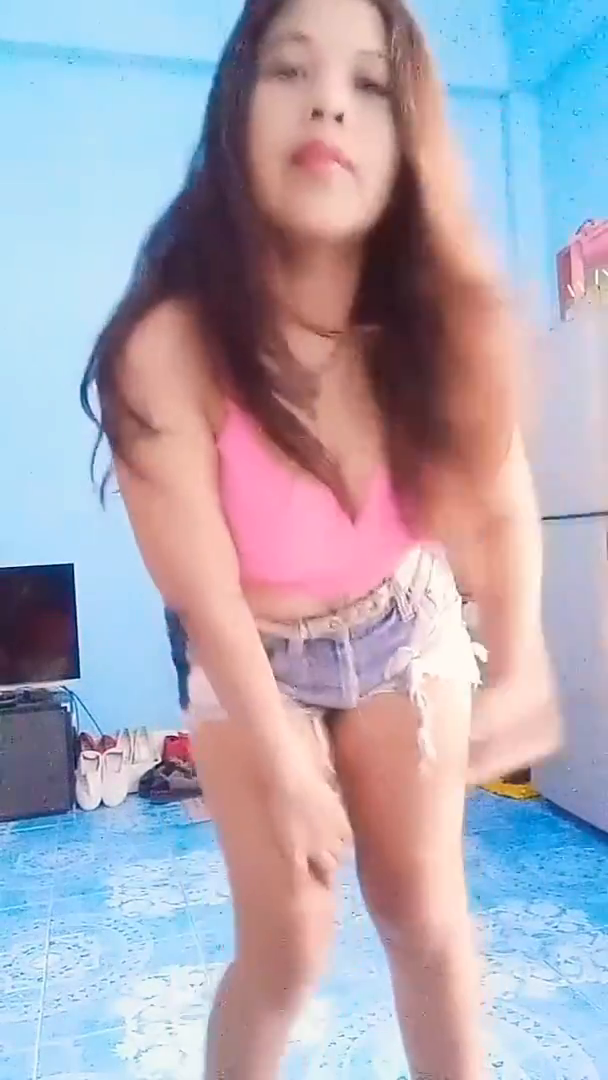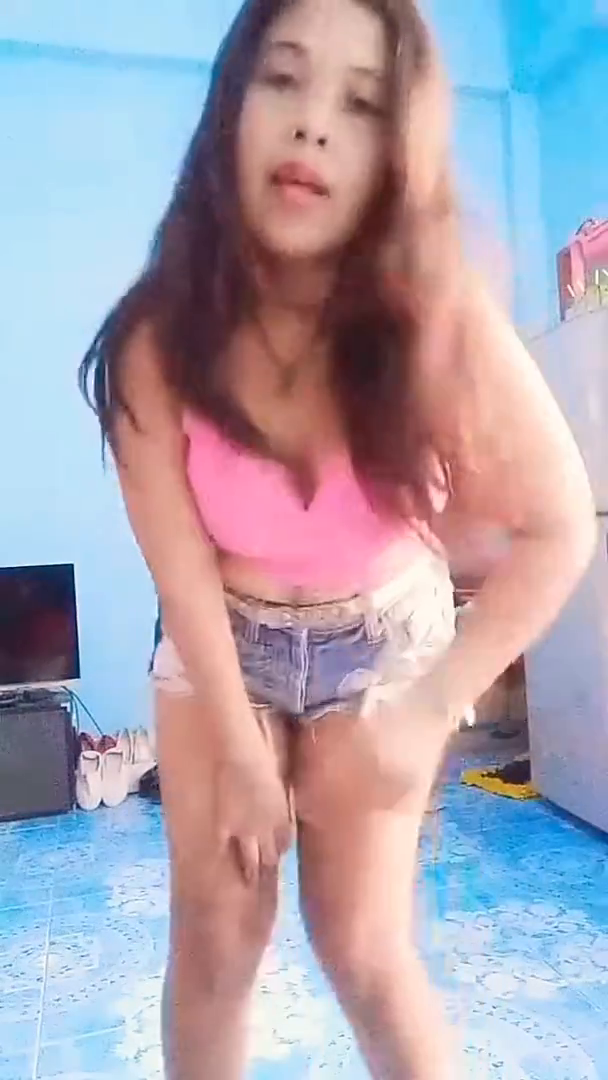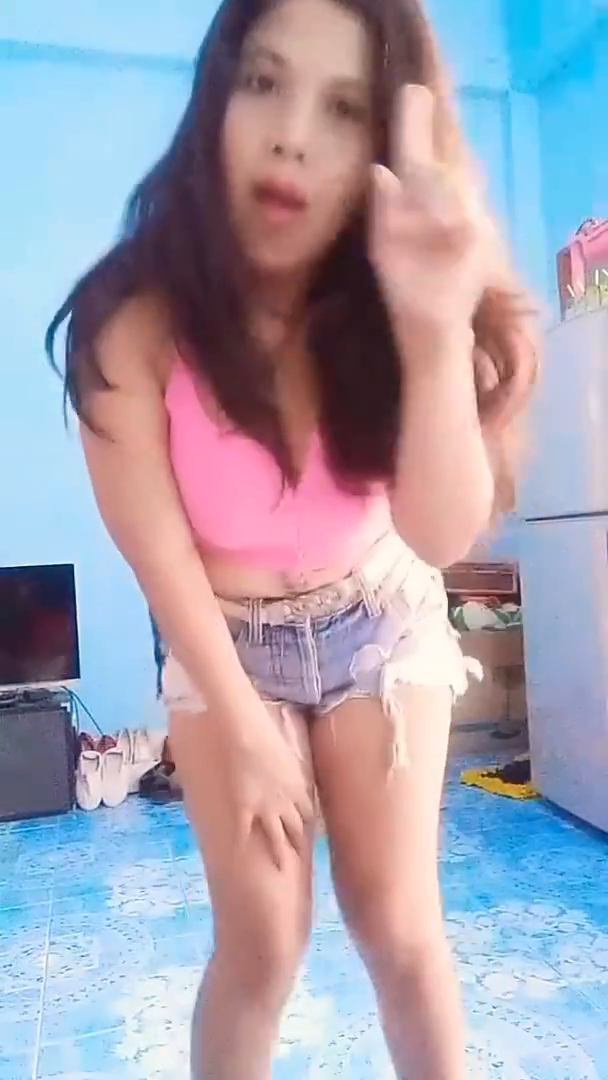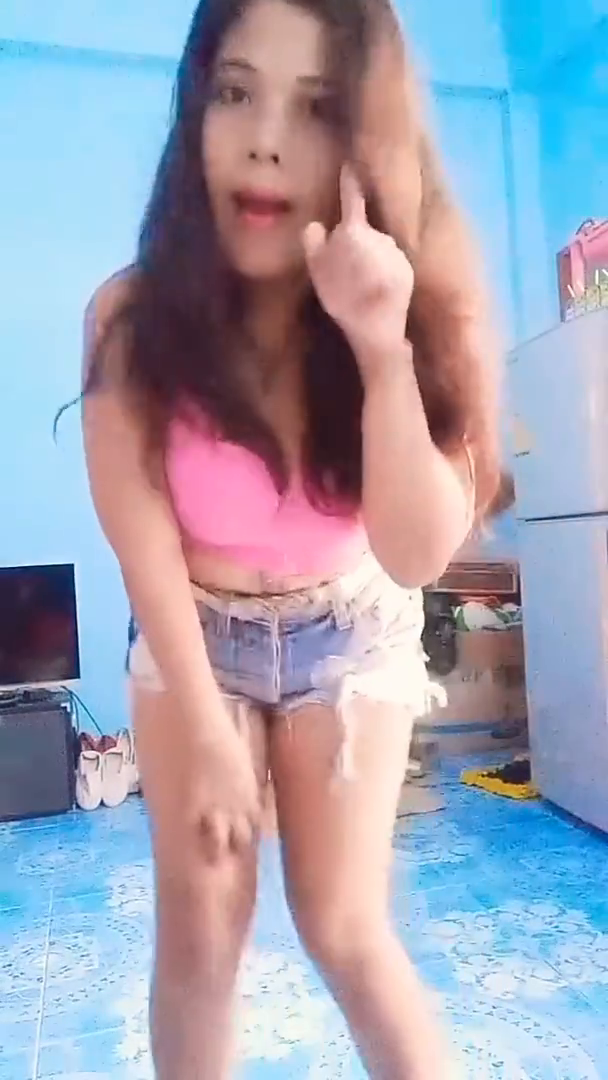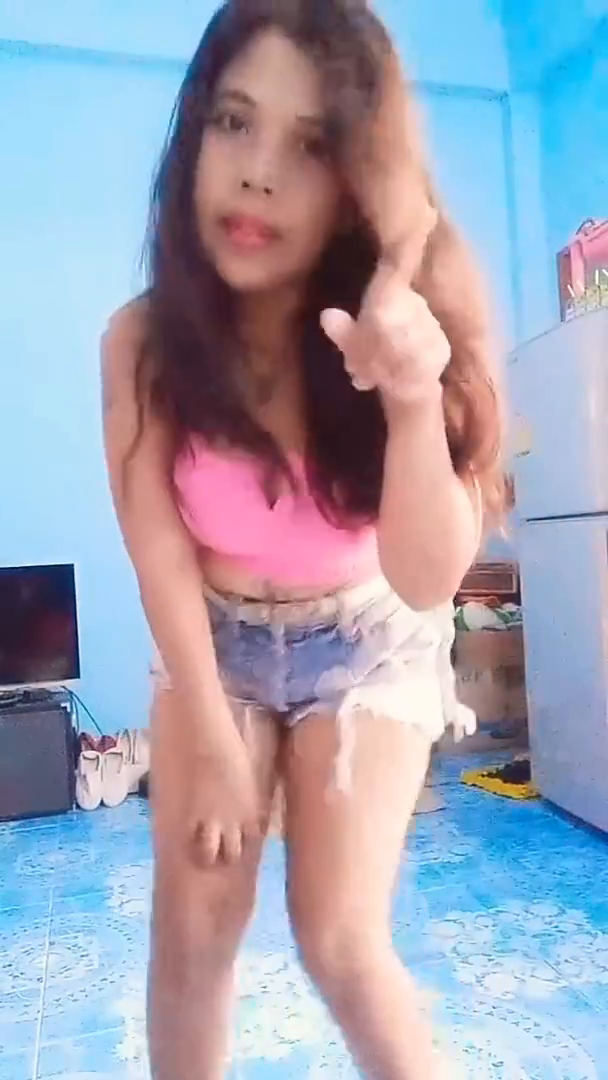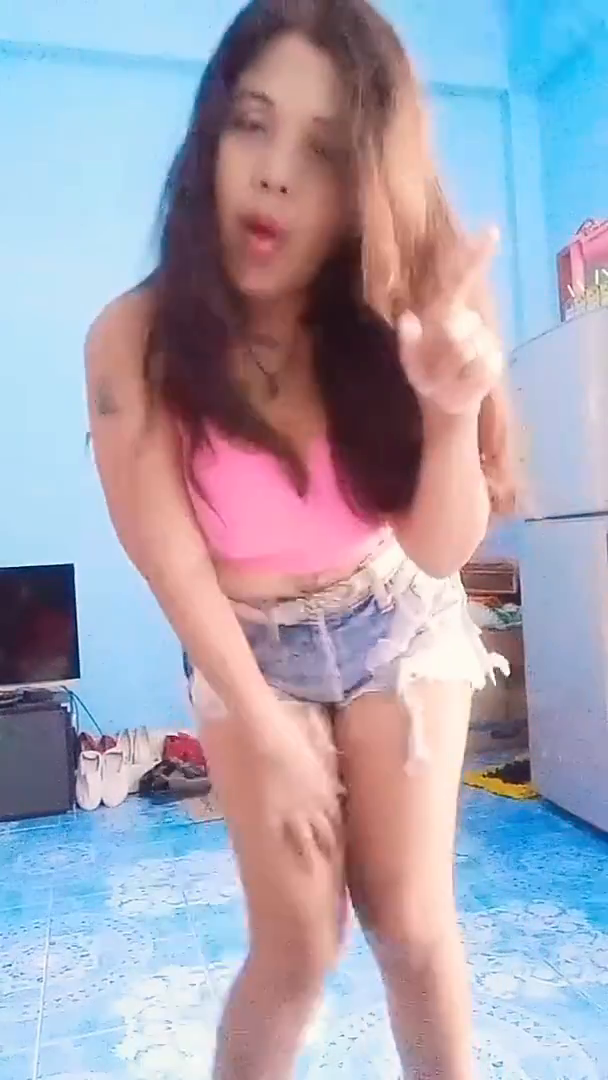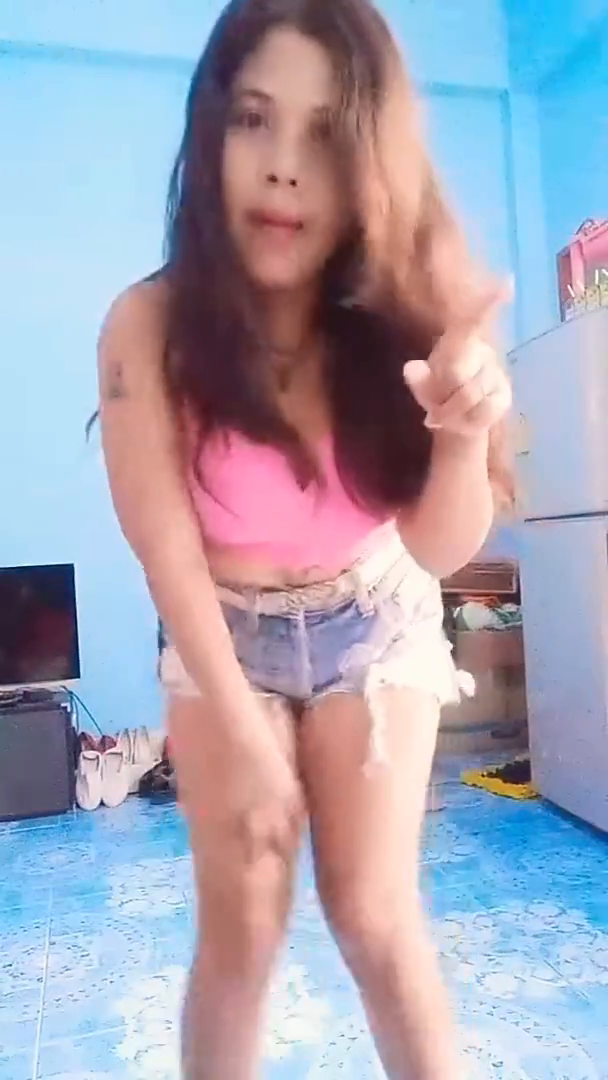
dt=0.3s
person 1, frame 1
left shoulder: (445, 321)
right shoulder: (170, 345)
left elbow: (493, 515)
right elbow: (204, 588)
left wrist: (519, 669)
right wrist: (286, 774)
left hip: (408, 633)
right hip: (250, 656)
left knee: (427, 914)
right knee: (290, 944)
person 1, frame 2
left shoulder: (439, 320)
right shoulder: (162, 334)
left elbow: (560, 525)
right elbow: (182, 565)
left wrist: (428, 709)
right wrist: (240, 752)
left hip: (382, 643)
right hip: (221, 643)
left knee: (360, 946)
right knee: (216, 936)
person 1, frame 3
left shoulder: (394, 292)
right shoulder: (134, 316)
left elbow: (445, 533)
right elbow: (159, 551)
left wrist: (435, 322)
right wrist: (244, 734)
left hip: (380, 628)
right hip: (220, 645)
left knee: (397, 924)
right knee: (264, 936)
person 1, frame 4
left shoulder: (398, 308)
right shoulder: (135, 317)
left elbow: (420, 553)
right elbow: (146, 550)
left wrist: (383, 349)
right wrist: (210, 739)
left hip: (350, 638)
right hip: (195, 638)
left knee: (345, 931)
right knee: (200, 927)
person 1, frame 5
left shoulder: (401, 328)
right shoulder: (144, 342)
left elbow: (428, 578)
right elbow: (163, 560)
left wrist: (413, 407)
right wrist: (216, 741)
left hip: (367, 654)
right hip: (214, 644)
left knee: (338, 944)
right knee: (189, 930)
person 1, frame 6
left shoulder: (393, 321)
right shoulder: (136, 338)
left elbow: (440, 550)
right elbow: (176, 565)
left wrist: (454, 413)
right wrist: (269, 734)
left hip: (397, 629)
right hip: (249, 650)
left knee: (412, 923)
right knee: (300, 941)
person 1, frame 7
left shoulder: (402, 321)
right shoulder: (152, 323)
left elbow: (441, 549)
right elbow: (171, 551)
left wrist: (469, 433)
right wrist: (241, 732)
left hip: (373, 628)
right hip: (225, 635)
left knee: (374, 917)
right knee: (241, 925)
